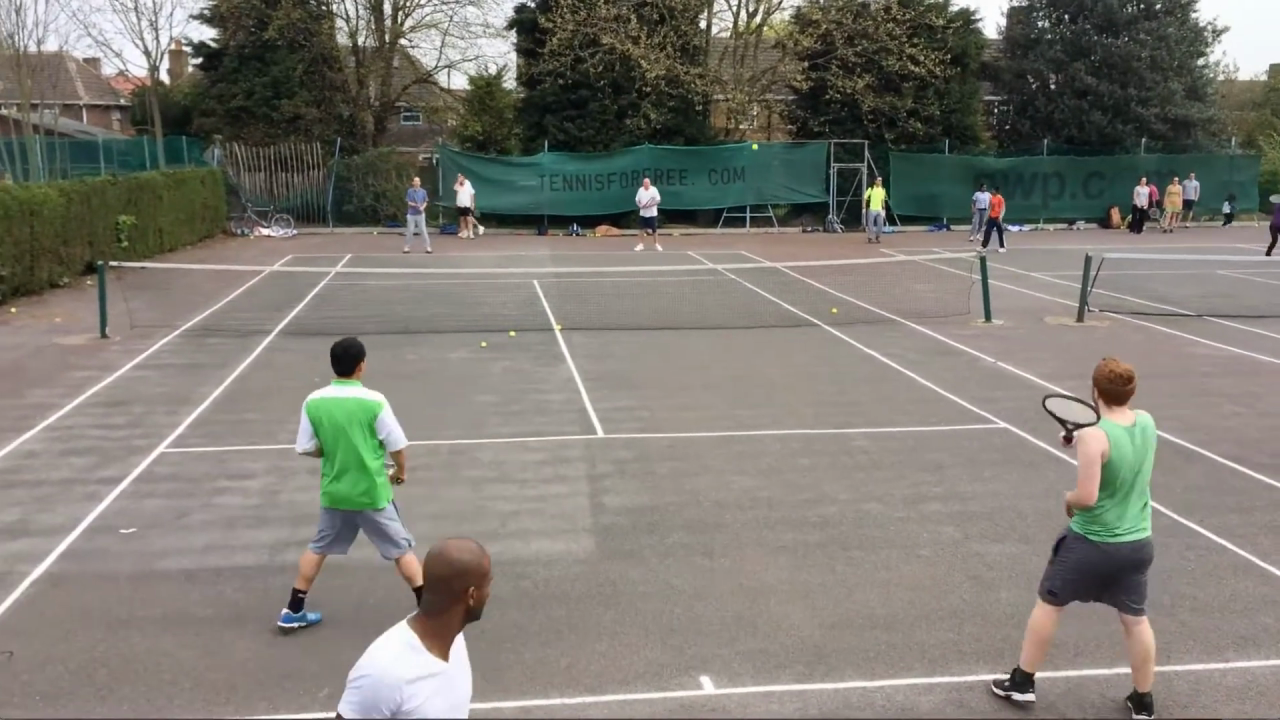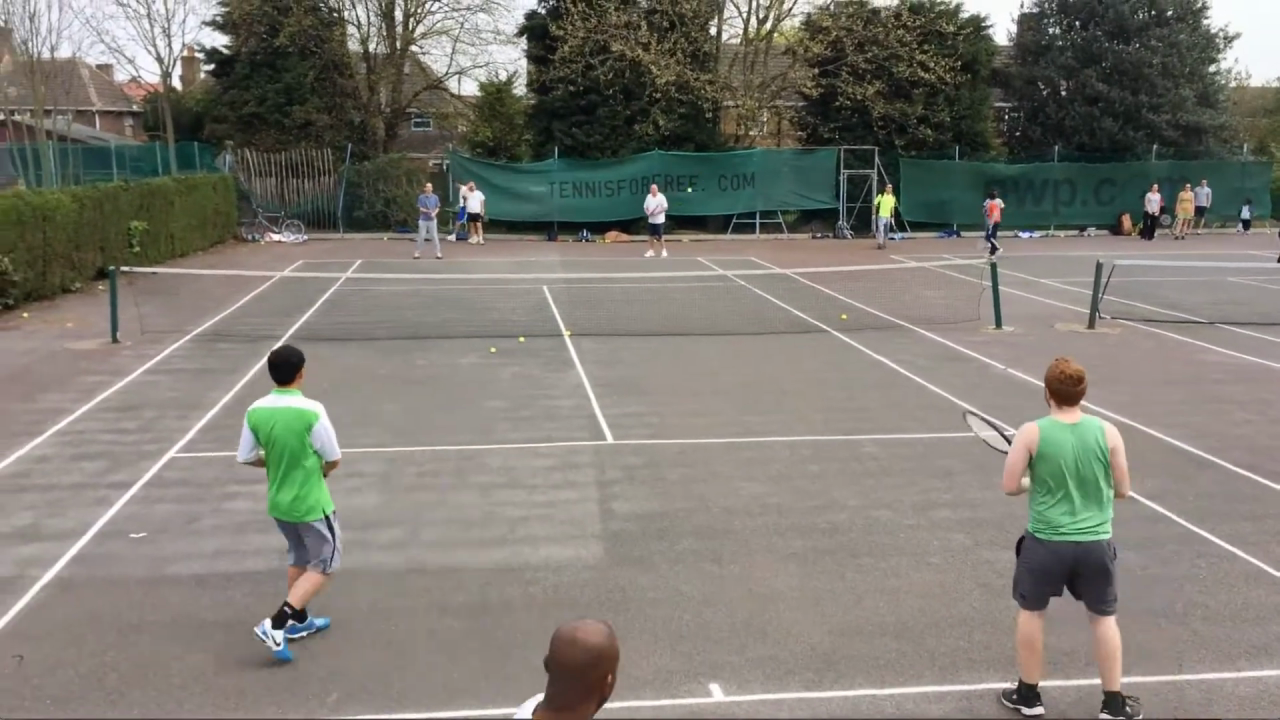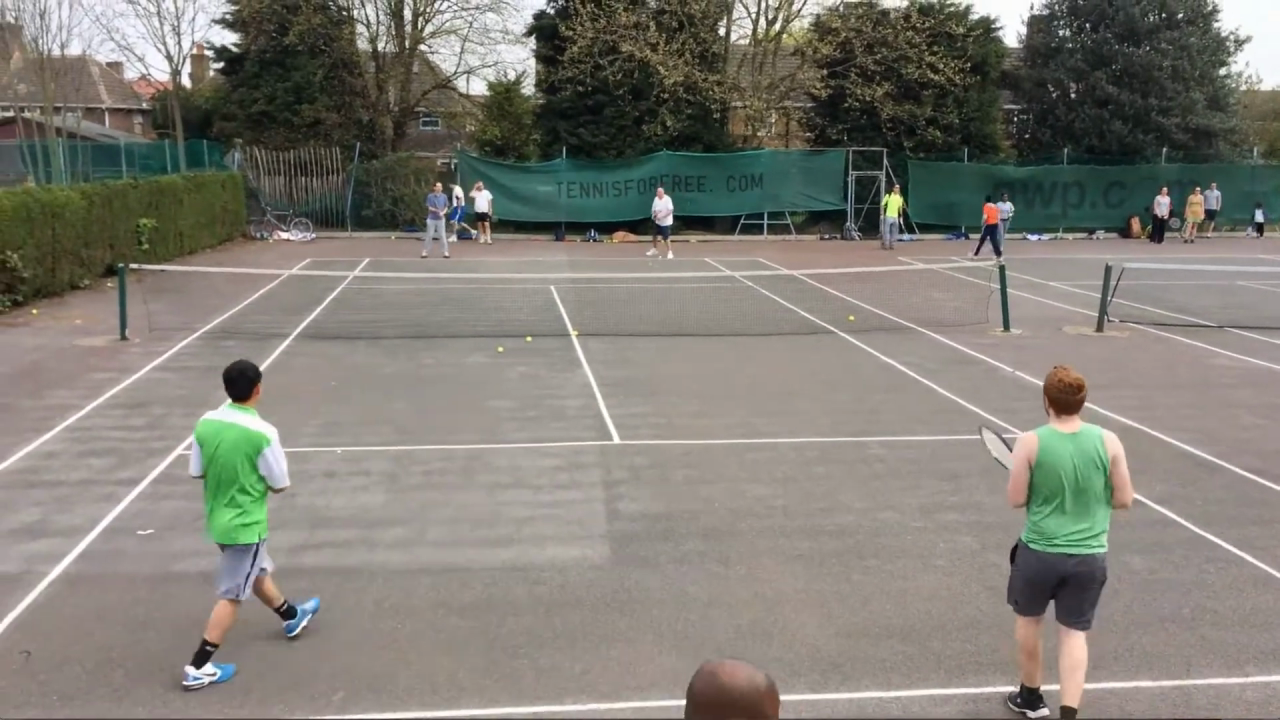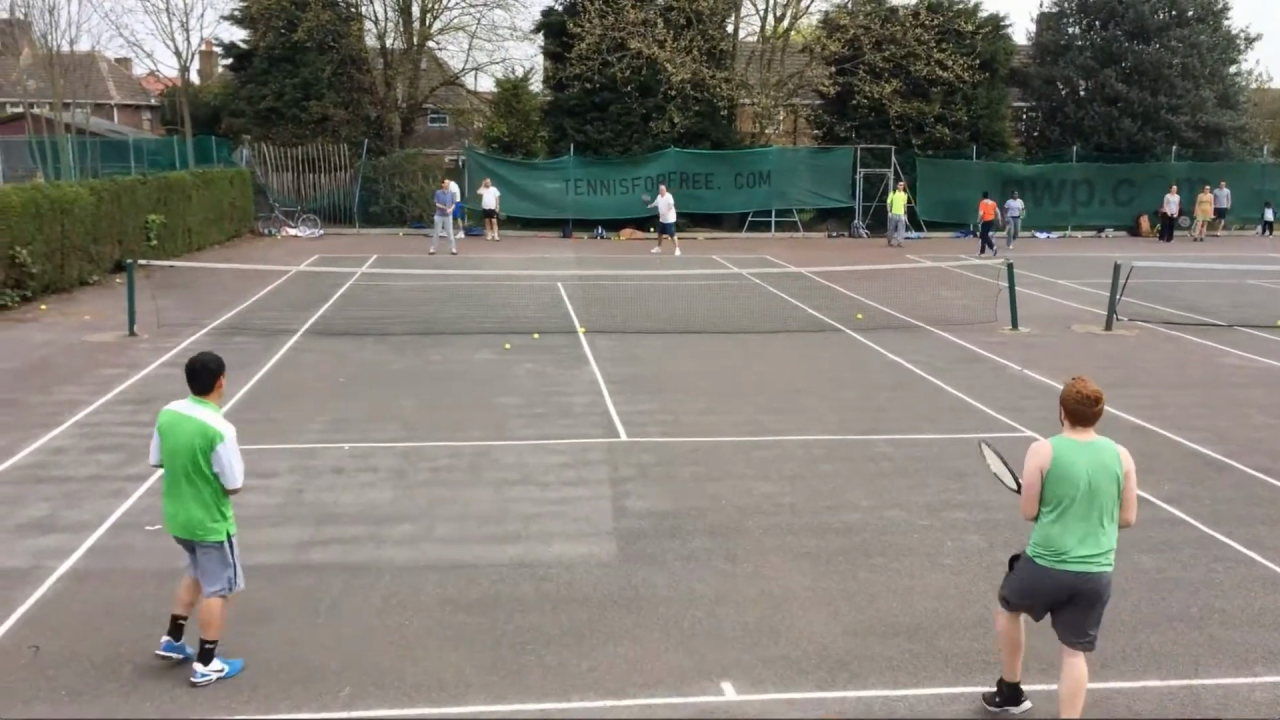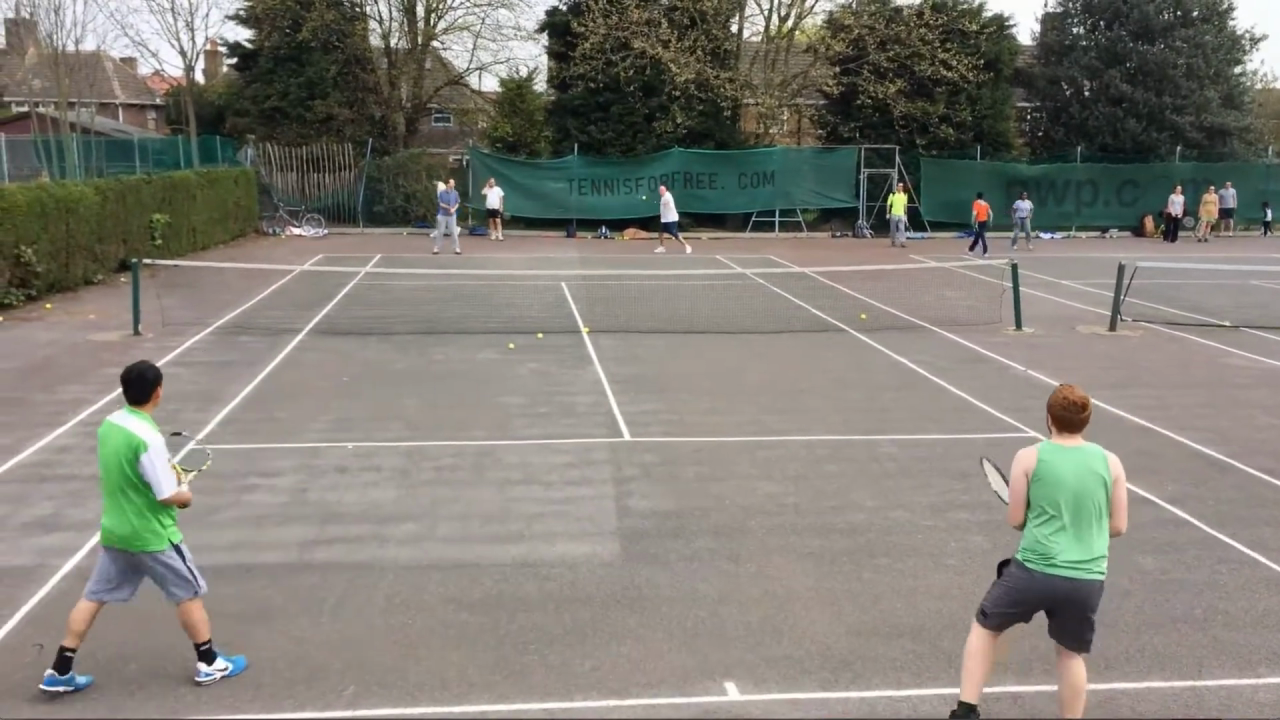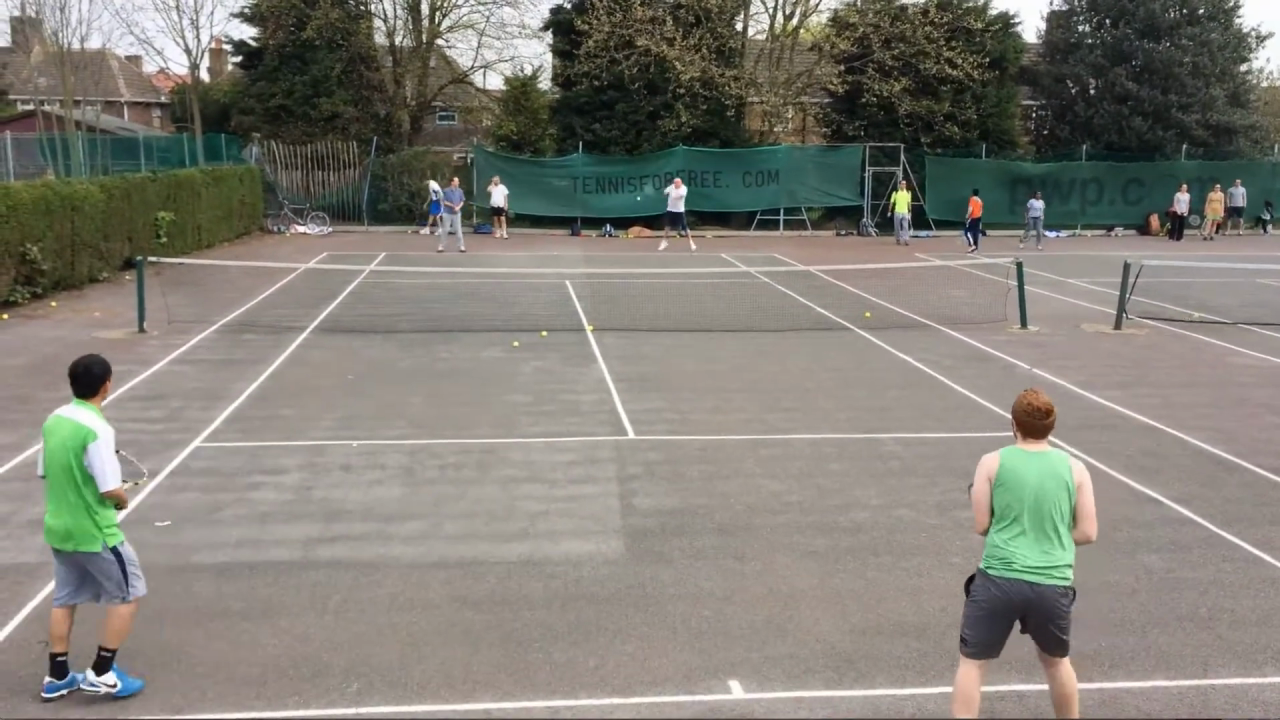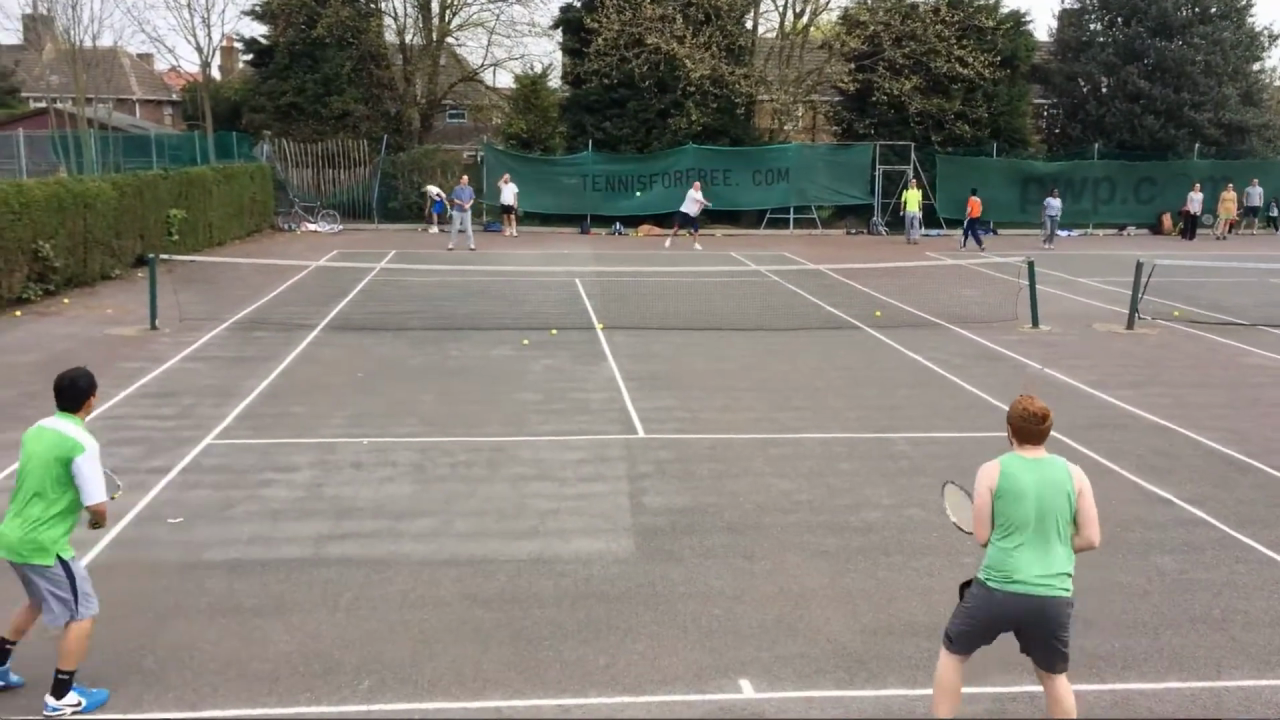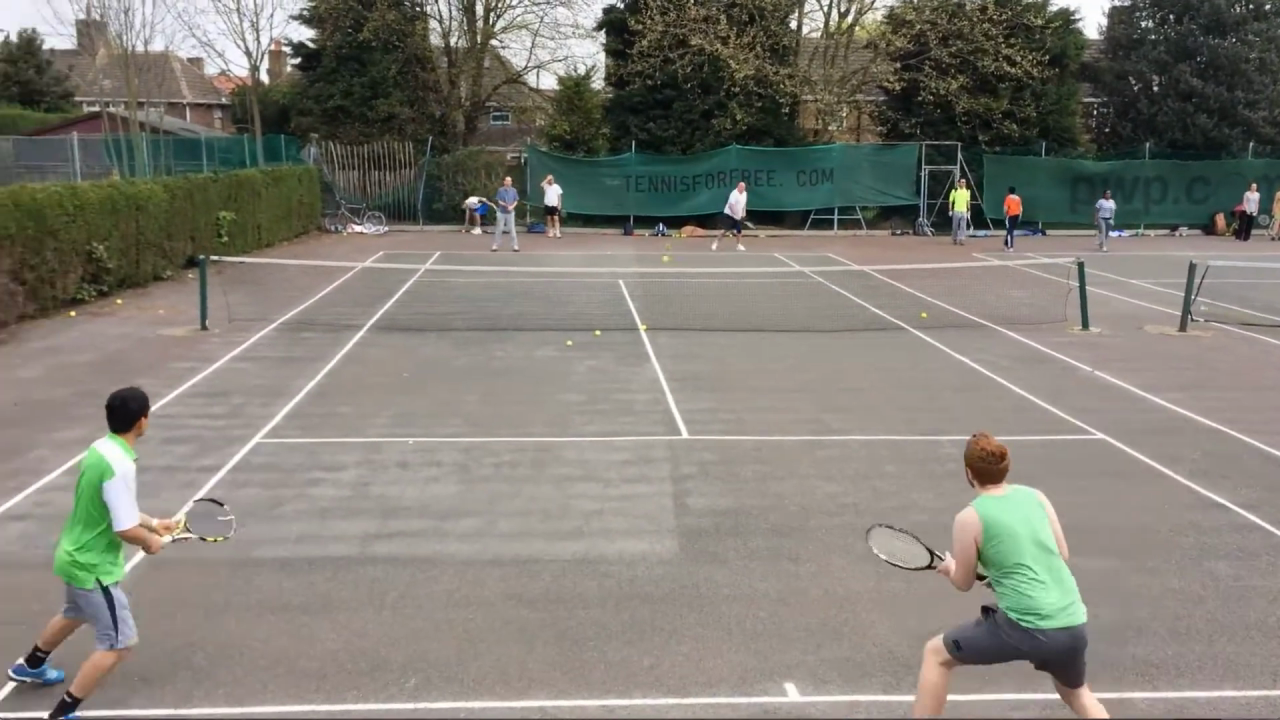
dt=0.3s
person 1, frame 1
left shoulder: (1095, 436)
right shoulder: (1146, 422)
left elbow: (1086, 498)
left wrist: (1069, 498)
left hip: (1092, 543)
right hip: (1138, 544)
left knee: (1048, 604)
right knee: (1136, 620)
left ankle: (1022, 681)
person 1, frame 2
left shoulder: (1031, 433)
right shoulder: (1108, 432)
left elbow: (1010, 486)
right elbow: (1123, 489)
left hip: (1045, 542)
right hip: (1095, 543)
left knee: (1031, 612)
right knee: (1103, 618)
person 1, frame 3
left shoulder: (1030, 443)
right shoulder: (1108, 442)
left elbow: (1016, 499)
right elbow: (1124, 500)
left hip: (1039, 551)
right hip: (1088, 556)
left knee: (1028, 620)
right knee: (1074, 633)
person 1, frame 4
left shoulder: (1043, 451)
right shoulder: (1121, 456)
left elbow: (1029, 512)
right elbow: (1127, 518)
left hip: (1044, 565)
right hip: (1094, 574)
left knee: (1008, 607)
right knee: (1075, 652)
left ankle: (1010, 692)
person 1, frame 5
left shoulder: (1029, 457)
right shoulder: (1110, 462)
left elbow: (1016, 520)
right elbow: (1118, 526)
left hip: (1033, 570)
right hip: (1087, 580)
left knee: (984, 628)
right knee: (1071, 655)
person 1, frame 6
left shoulder: (992, 462)
right shoulder: (1074, 469)
left elbow: (981, 525)
right elbow: (1088, 533)
left hip: (999, 579)
right hip: (1053, 586)
left knee: (972, 662)
right knee: (1056, 661)
person 1, frame 7
left shoulder: (992, 471)
right shoulder: (1074, 475)
left elbow: (982, 537)
right elbow: (1091, 539)
left hip: (998, 590)
right hip: (1052, 596)
left knee: (952, 653)
right knee: (1053, 676)
person 1, frame 8
left shoulder: (970, 517)
right shoulder: (1036, 497)
left elbow: (963, 583)
left wrist: (951, 567)
left hip: (1024, 627)
right hip: (1072, 624)
left knee: (936, 655)
right knee: (1076, 693)
person 2, frame 1
left shoulder: (314, 402)
right shoulder: (375, 402)
left elbow: (305, 448)
right elbow: (397, 447)
right wrist: (400, 472)
left hip: (334, 493)
right hip: (373, 493)
left knee: (318, 548)
right knee: (400, 550)
left ankle: (293, 611)
person 2, frame 2
left shoulder: (255, 412)
right shoulder: (311, 411)
left elbow: (247, 457)
right elbow: (333, 458)
left hip: (279, 502)
right hip: (311, 504)
left knee: (300, 559)
right knee: (321, 566)
left ankle: (298, 620)
right ankle: (276, 626)
person 2, frame 3
left shoulder: (205, 423)
right shoulder: (263, 433)
left elbow: (197, 471)
right elbow: (279, 484)
left hip: (216, 521)
right hip: (245, 526)
left knee: (257, 570)
right knee: (231, 595)
left ankle: (291, 617)
right ankle: (198, 667)
person 2, frame 4
left shoulder: (167, 413)
right shoulder: (219, 429)
left elbow: (158, 461)
right elbow: (234, 486)
right wrist: (220, 475)
left hip: (177, 517)
right hip: (210, 523)
left knee: (199, 574)
right knee: (218, 590)
left ankle: (172, 639)
right ankle: (204, 664)
person 2, frame 5
left shoulder: (109, 424)
right shoulder: (148, 438)
right elbow: (169, 497)
right wrist: (183, 493)
left hip: (114, 531)
right hip: (151, 534)
left knee: (96, 596)
right knee: (189, 593)
left ankle: (59, 672)
right ankle: (209, 663)
person 2, frame 6
left shoulder: (53, 420)
right shoulder: (98, 430)
left elbow: (46, 472)
right elbow: (112, 491)
right wrist: (122, 500)
left hip: (57, 529)
right hip: (94, 533)
left knee: (65, 600)
right knee: (128, 594)
left ankle: (57, 676)
right ankle: (102, 674)
person 2, frame 7
left shoulder: (37, 430)
right shoulder: (81, 443)
right elbow: (96, 505)
left wrist: (66, 500)
right wrist: (100, 518)
right hip: (43, 545)
left knee: (41, 602)
right knee: (81, 615)
person 2, frame 8
left shoulder: (99, 447)
right shoulder: (119, 465)
right elbow: (124, 528)
left wrist: (149, 523)
right wrist: (149, 542)
left hip: (74, 555)
right hip: (91, 565)
left knee: (76, 613)
right knee: (119, 644)
left ankle: (30, 667)
